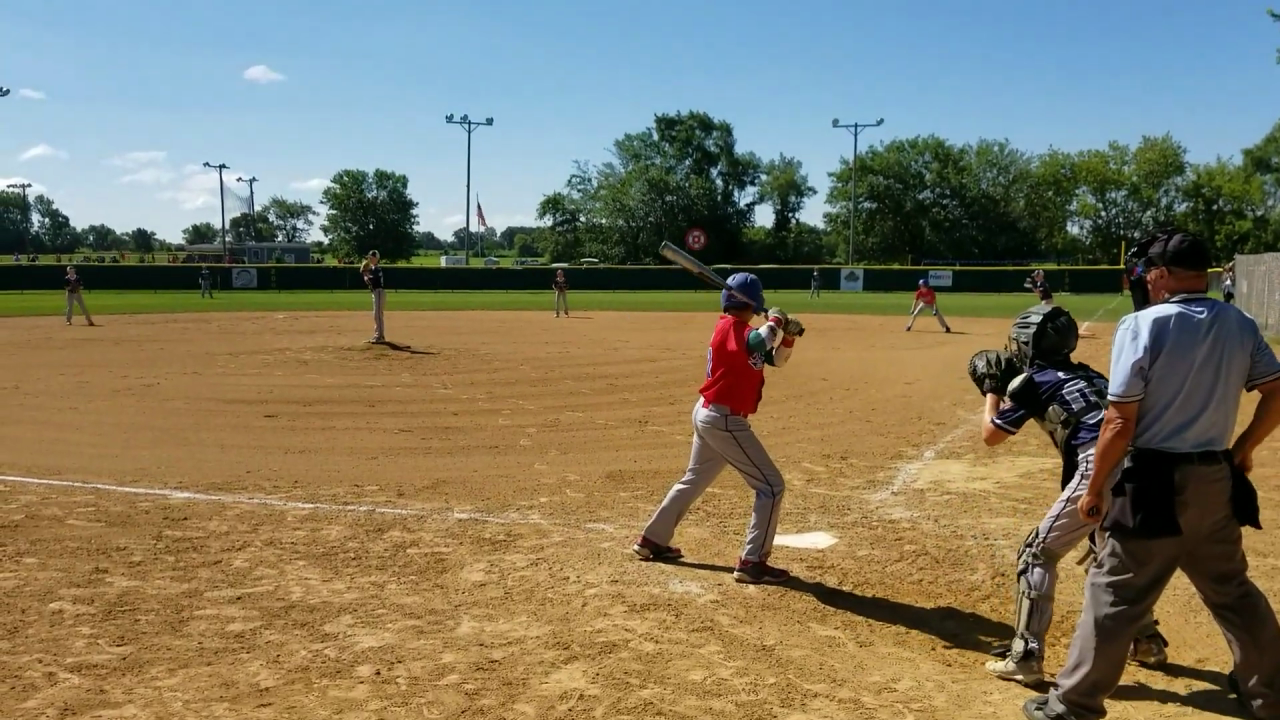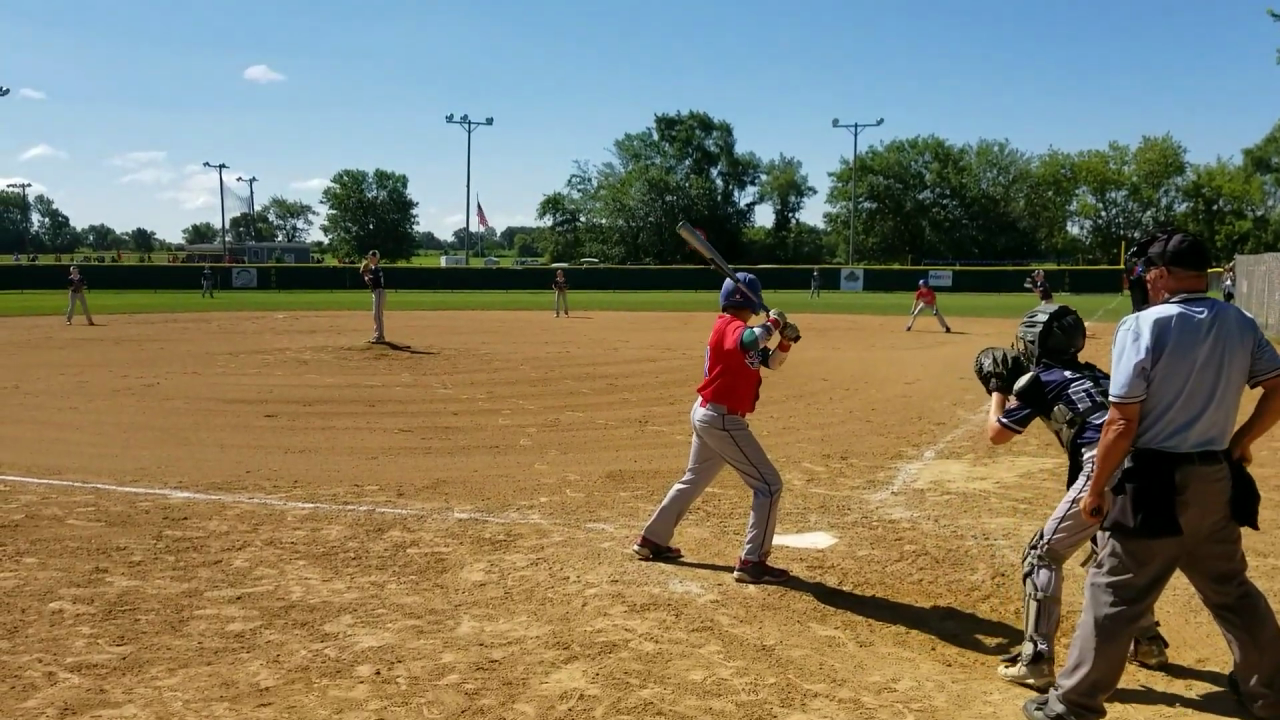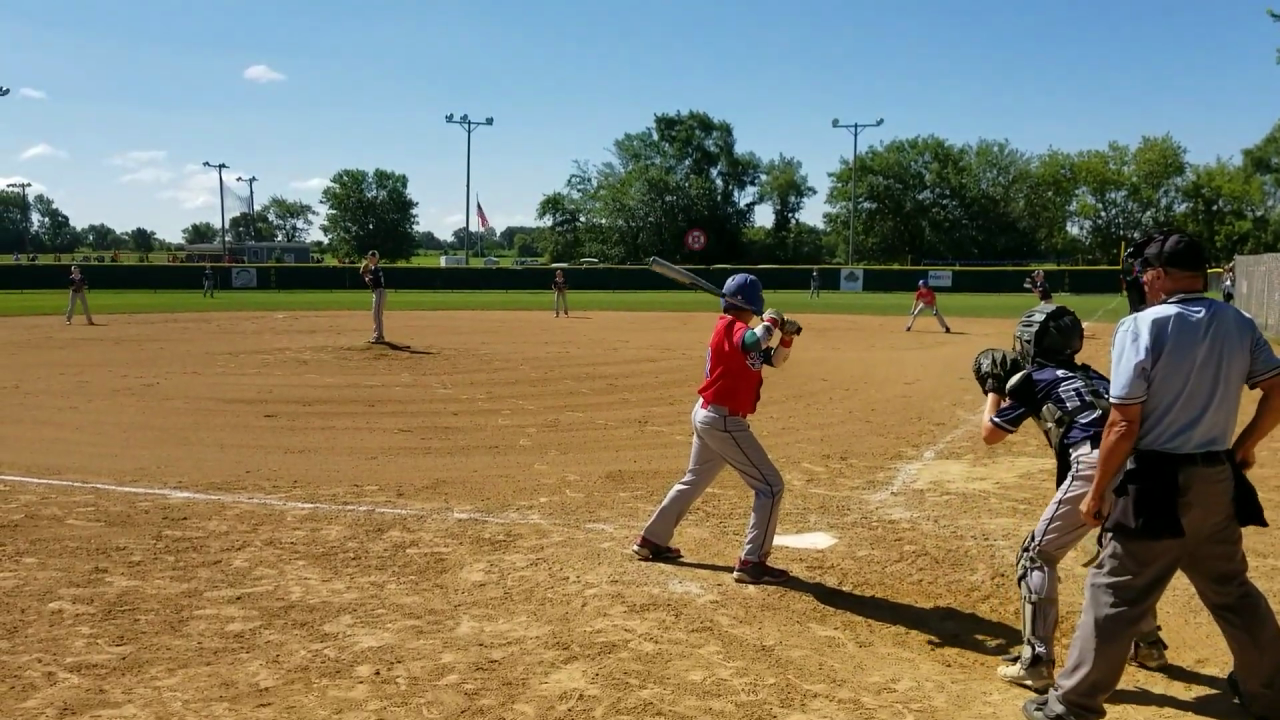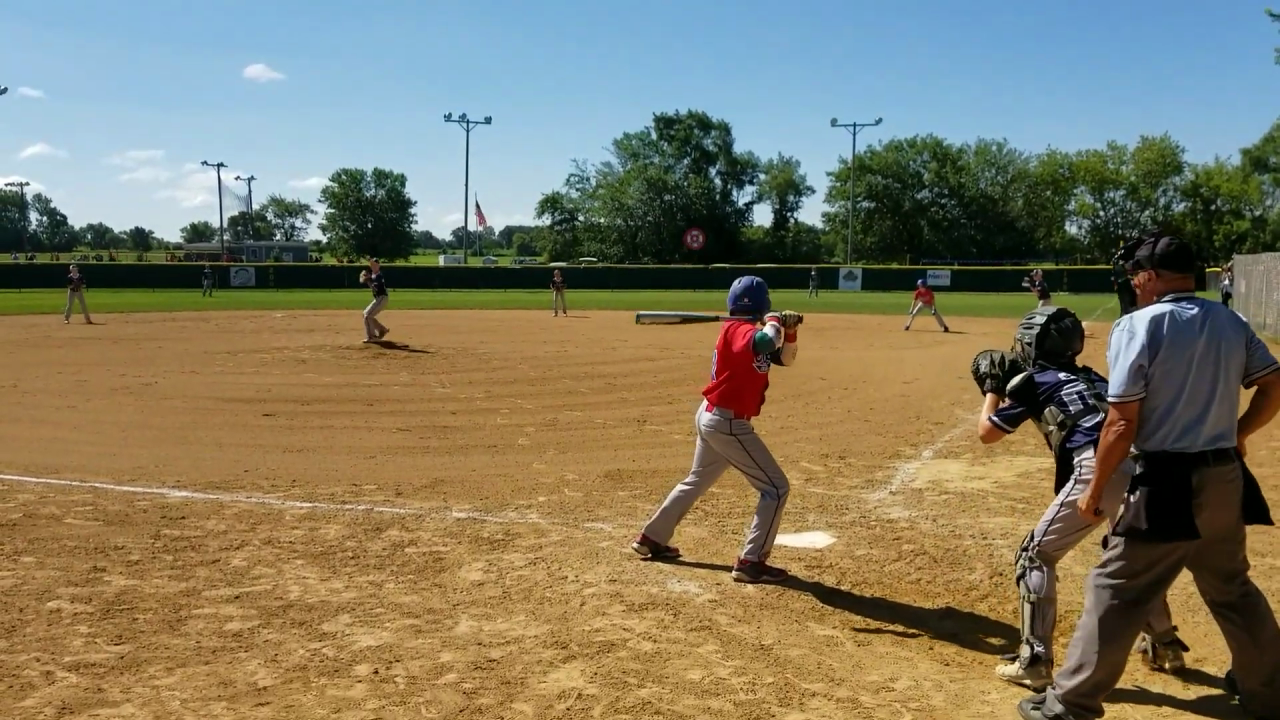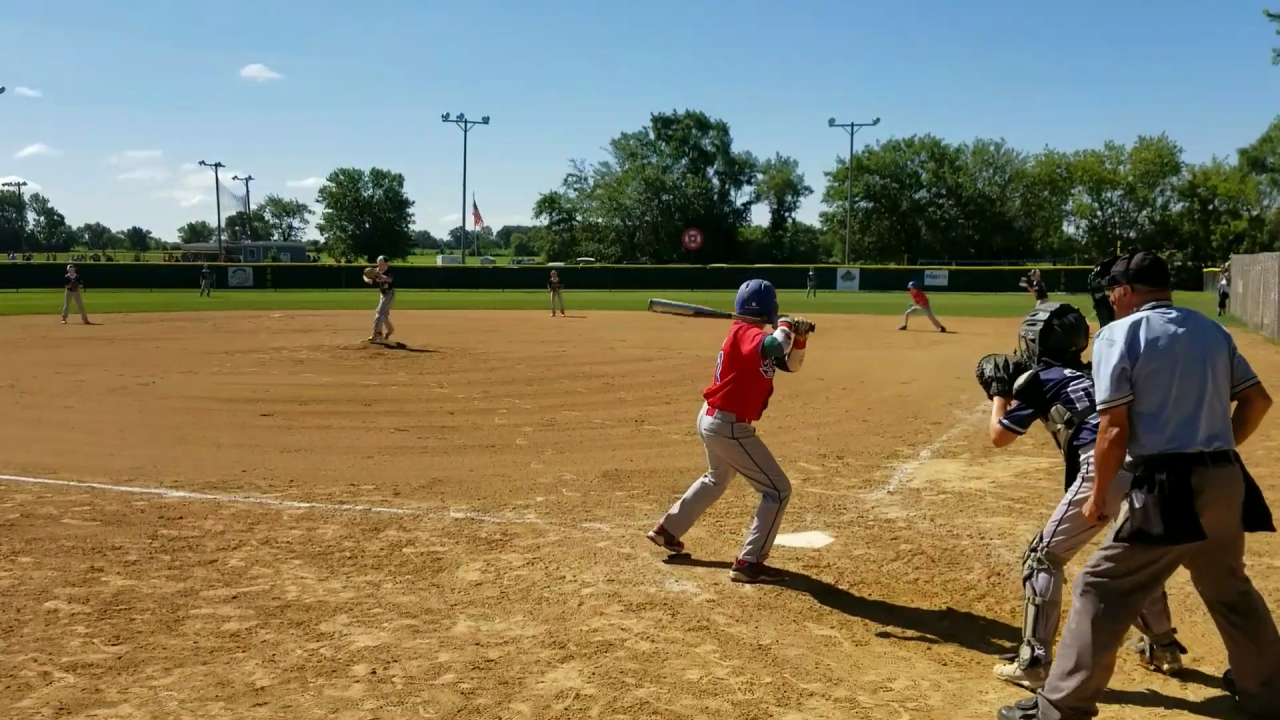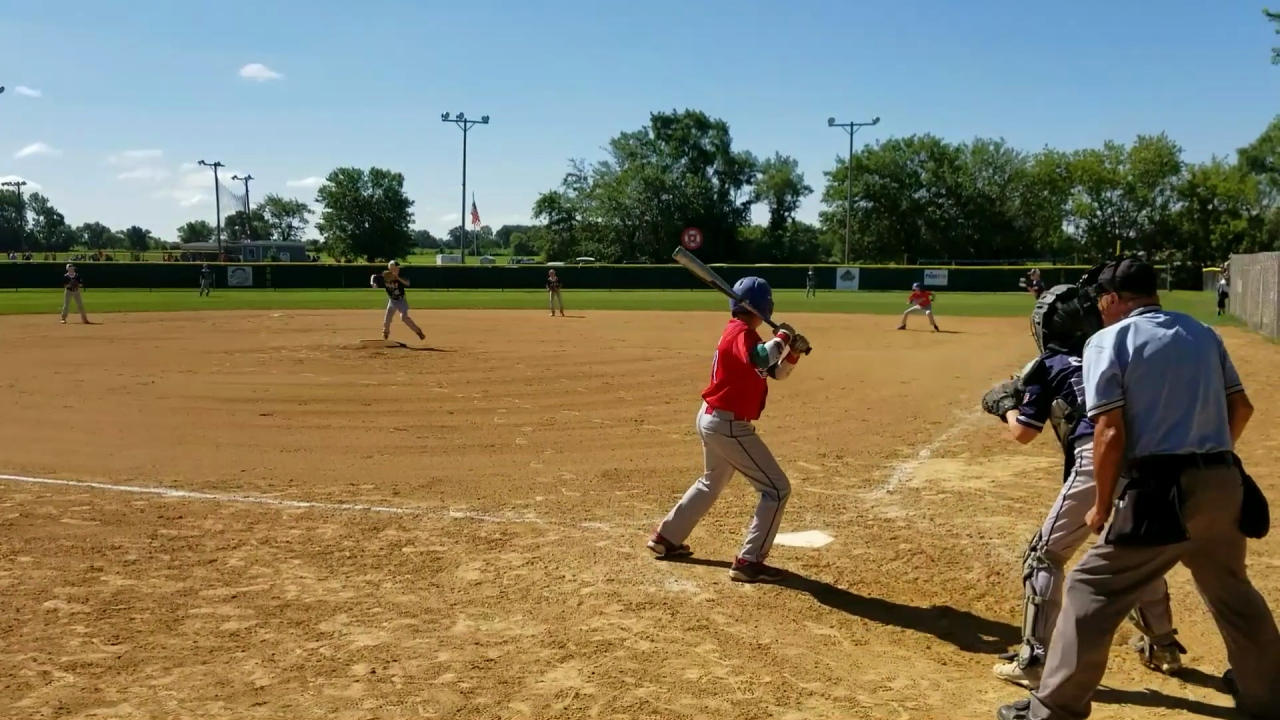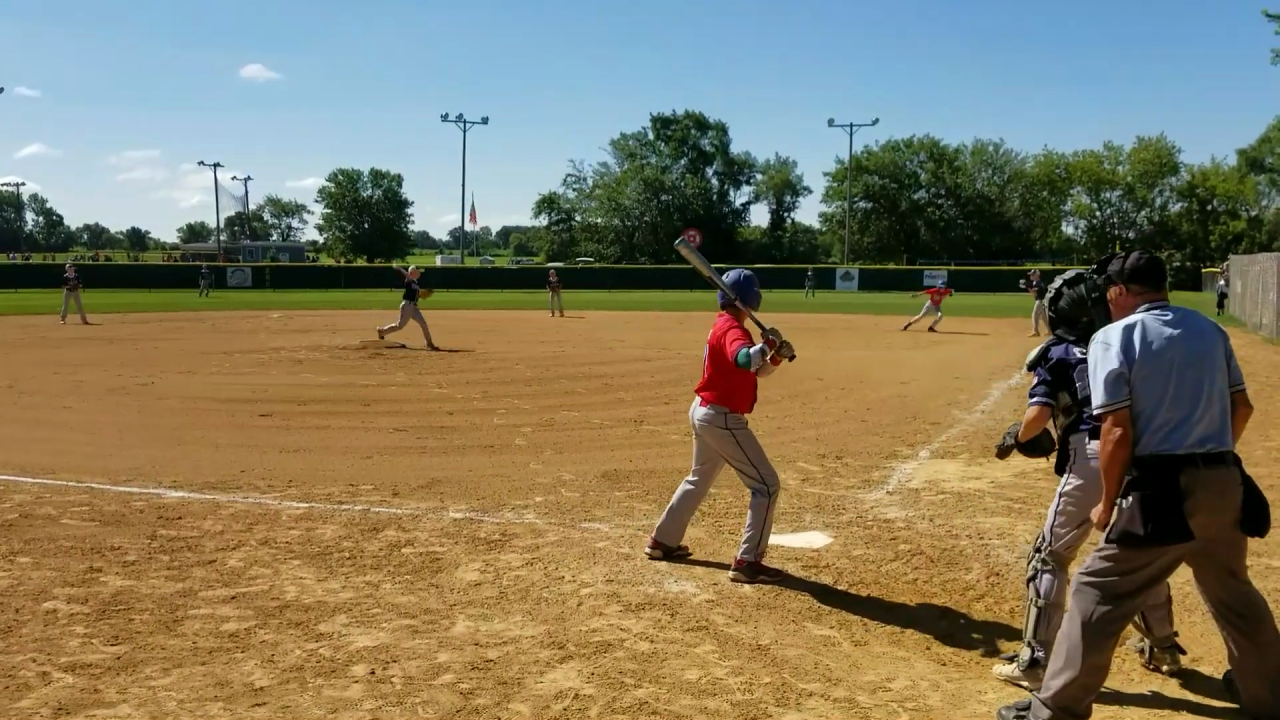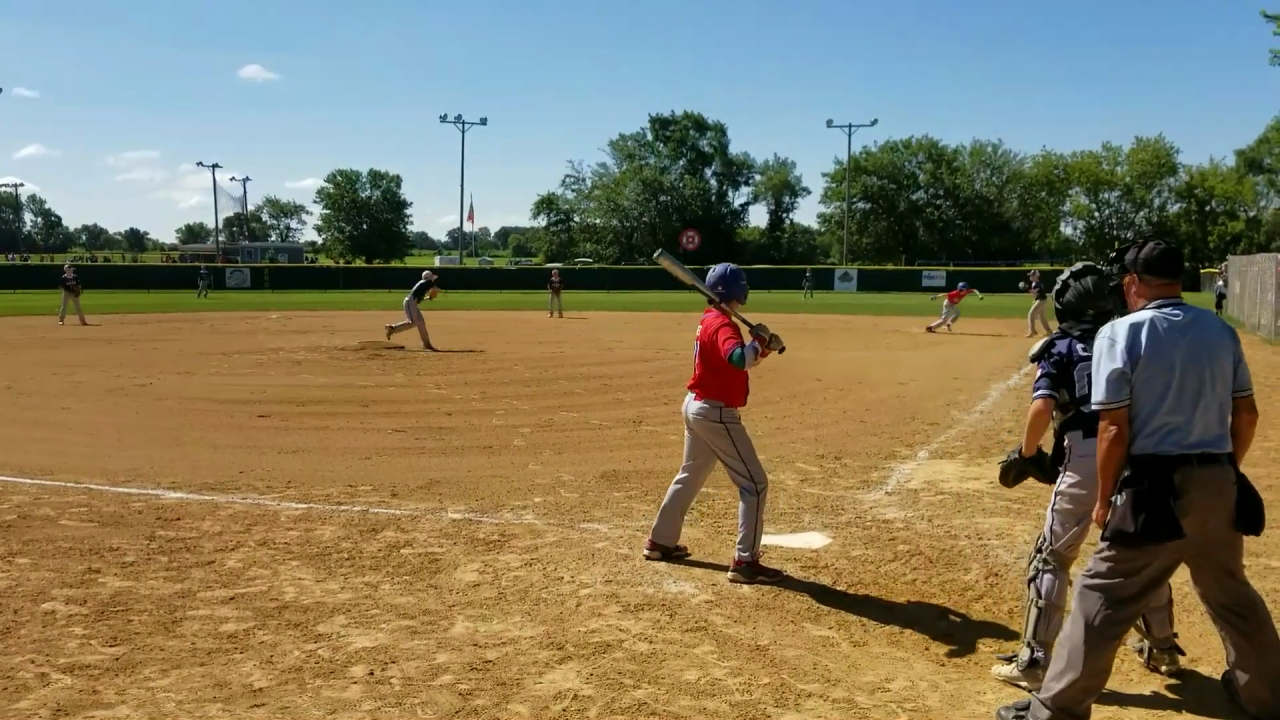
dt=0.2s
person 1, frame 1
left shoulder: (1143, 324)
right shoulder: (1241, 326)
left elbow: (1120, 422)
left wrist: (1094, 489)
left hip: (1154, 482)
right hip: (1216, 480)
left knee: (1112, 595)
right knee: (1232, 590)
person 1, frame 2
left shoulder: (1144, 325)
left elbow: (1122, 424)
left wrist: (1096, 488)
left hip: (1155, 483)
right hip: (1216, 479)
left knee: (1113, 594)
right knee: (1232, 590)
person 1, frame 3
left shoulder: (1141, 327)
right shoulder: (1239, 325)
left elbow: (1123, 425)
left wrist: (1097, 491)
left hip: (1157, 485)
right hip: (1218, 480)
left knee: (1113, 595)
right knee: (1232, 590)
person 1, frame 4
left shoulder: (1138, 326)
right shoulder: (1231, 323)
left elbow: (1122, 423)
left wrist: (1095, 488)
left hip: (1168, 484)
right hip: (1225, 479)
left knee: (1115, 594)
right knee: (1233, 590)
person 1, frame 5
left shoulder: (1120, 334)
right shoulder: (1210, 329)
left elbow: (1115, 428)
left wrist: (1098, 495)
left hip: (1168, 487)
right hip: (1226, 480)
left knee: (1102, 591)
right knee: (1231, 591)
person 1, frame 6
left shoulder: (1107, 342)
right shoulder: (1201, 332)
left elbow: (1111, 433)
right elbow: (1240, 407)
left wrist: (1102, 505)
left hip: (1161, 490)
right hip: (1224, 483)
left knee: (1091, 591)
right knee: (1233, 593)
person 1, frame 7
left shoulder: (1113, 338)
right shoulder: (1208, 329)
left elbow: (1117, 432)
right elbow: (1241, 407)
left wrist: (1108, 502)
left hip: (1163, 488)
right hip: (1226, 483)
left knee: (1097, 594)
right knee: (1234, 593)
person 1, frame 8
left shoulder: (1120, 333)
right shoulder: (1219, 329)
left elbow: (1114, 430)
left wrist: (1105, 499)
left hip: (1157, 488)
right hip: (1220, 484)
left knee: (1101, 597)
right knee: (1231, 595)
person 2, frame 1
left shoulder: (1032, 382)
right shoulder: (1089, 376)
left elbow: (990, 435)
left wrist: (992, 389)
left knee: (1038, 553)
left ankle: (1026, 657)
right ankle: (1147, 641)
person 2, frame 2
left shoulder: (1039, 381)
right shoulder: (1093, 375)
left elbow: (997, 434)
left wrist: (998, 389)
left knee: (1044, 555)
left ankle: (1035, 660)
right ankle: (1147, 641)
person 2, frame 3
left shoulder: (1032, 380)
right shoulder: (1091, 376)
left elbow: (990, 434)
left wrist: (994, 389)
left hip: (1094, 467)
left knee: (1037, 556)
left ankle: (1036, 661)
right ankle: (1147, 644)
person 2, frame 4
left shoulder: (1033, 382)
right shoulder: (1091, 378)
left elbow: (987, 432)
left wrist: (994, 390)
left hip: (1097, 469)
left knee: (1035, 556)
left ankle: (1034, 660)
right ankle: (1164, 645)
person 2, frame 5
left shoulder: (1039, 380)
right shoulder: (1095, 374)
left elbow: (999, 436)
left wrist: (1000, 393)
left knee: (1043, 557)
left ankle: (1034, 661)
right ankle: (1162, 647)
person 2, frame 6
left shoulder: (1046, 368)
left elbow: (1024, 433)
left wrist: (1006, 406)
left hip: (1099, 461)
left knee: (1044, 555)
left ankle: (1034, 660)
right ankle: (1162, 646)
person 2, frame 7
left shoulder: (1054, 354)
left elbow: (1037, 415)
left wrist: (1019, 437)
left hip: (1092, 458)
left knee: (1049, 557)
left ankle: (1035, 661)
right ankle: (1162, 648)
person 2, frame 8
left shoulder: (1058, 348)
left elbow: (1042, 407)
left wrist: (1026, 454)
left hip: (1087, 457)
left knee: (1051, 557)
left ankle: (1034, 661)
right ankle: (1162, 648)
person 3, frame 1
left shoulder: (734, 329)
right shoulder: (732, 327)
left elbow: (776, 359)
right elbow: (759, 343)
left wrist: (788, 336)
right wrist: (775, 321)
left hip: (708, 414)
right hip: (724, 420)
left knee: (693, 480)
right knee: (771, 486)
left ankle: (652, 540)
right ankle: (751, 562)
person 3, frame 2
left shoulder: (732, 328)
right shoulder: (730, 326)
left elbow: (771, 362)
right elbow: (752, 340)
left wrist: (785, 340)
right wrist: (774, 322)
left hip: (706, 414)
right hip: (721, 419)
left knee: (693, 480)
right knee: (769, 485)
left ankle: (652, 540)
right ankle: (751, 562)
person 3, frame 3
left shoulder: (735, 330)
right shoulder: (730, 327)
left elbow: (775, 360)
right elbow: (753, 342)
left wrist: (786, 337)
right wrist: (771, 321)
left hip: (707, 415)
right hip: (723, 420)
left knee: (693, 481)
right knee: (770, 486)
left ankle: (651, 540)
right ankle: (751, 562)
person 3, frame 4
left shoulder: (741, 331)
right shoulder: (739, 330)
left elbow: (785, 358)
right elbow: (766, 341)
left wrist: (789, 331)
right wrist: (775, 321)
left hip: (711, 416)
right hip: (728, 423)
left knee: (697, 481)
right knee: (776, 488)
left ankle: (652, 537)
right ankle: (751, 562)
person 3, frame 5
left shoulder: (747, 334)
right shoulder: (747, 333)
left elbow: (791, 364)
right elbow: (774, 346)
left wrist: (799, 337)
right wrist: (785, 327)
left hip: (712, 419)
right hip: (729, 426)
left knee: (716, 480)
right knee: (777, 490)
left ankle: (668, 528)
right ankle: (749, 563)
person 3, frame 6
left shoulder: (740, 333)
right shoulder: (742, 334)
left elbow: (778, 371)
right elbow: (762, 356)
left wrist: (793, 351)
right wrist: (782, 336)
left hip: (711, 418)
right hip: (728, 425)
left knee: (711, 483)
right knee: (777, 489)
left ankle: (666, 537)
right ankle: (748, 562)
person 3, frame 7
left shoulder: (725, 326)
right shoulder: (732, 329)
left elbow: (759, 370)
right elbow: (745, 361)
left wrist: (776, 355)
right wrist: (768, 342)
left hip: (704, 412)
right hip: (722, 419)
left knee: (698, 480)
right knee: (766, 485)
left ankle: (662, 541)
right ankle: (747, 562)
person 3, frame 8
left shoulder: (709, 321)
right shoulder: (723, 325)
left elbow: (742, 362)
right elbow: (739, 360)
left wrist: (764, 348)
right wrist: (758, 339)
left hip: (696, 407)
right hip: (716, 413)
left knee: (689, 477)
right knee: (754, 484)
left ankle: (659, 542)
right ankle: (745, 562)
